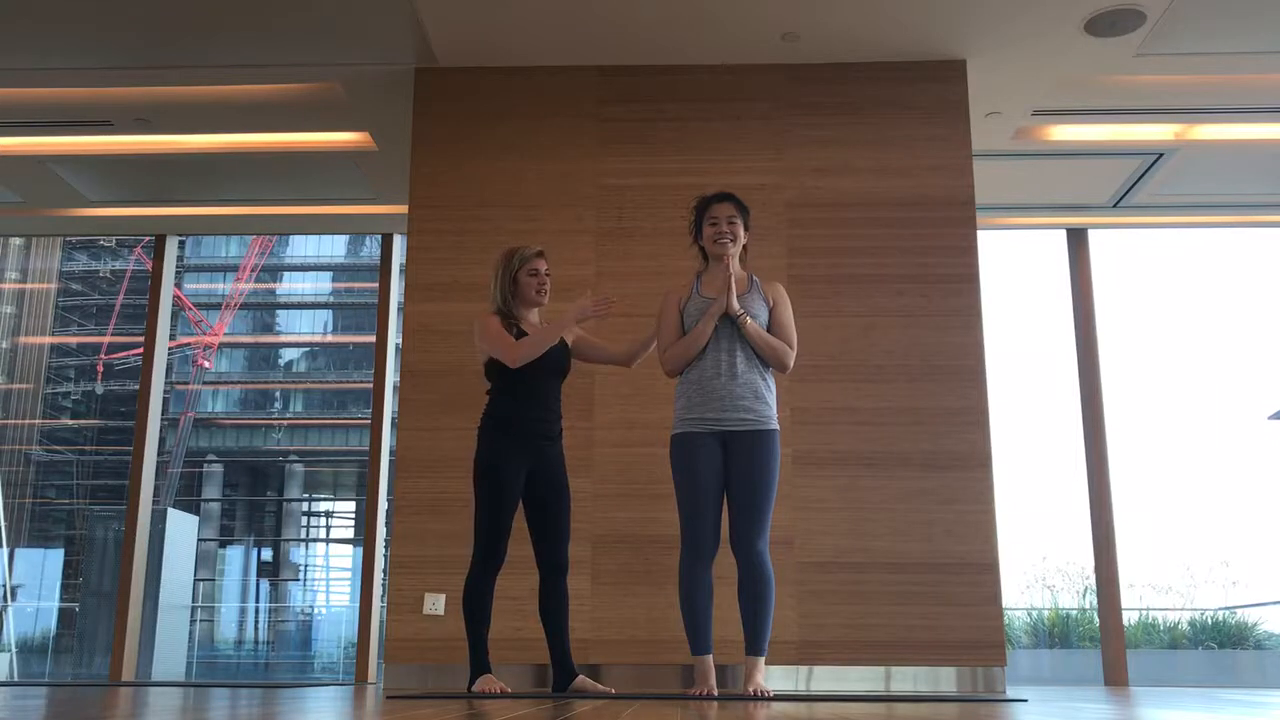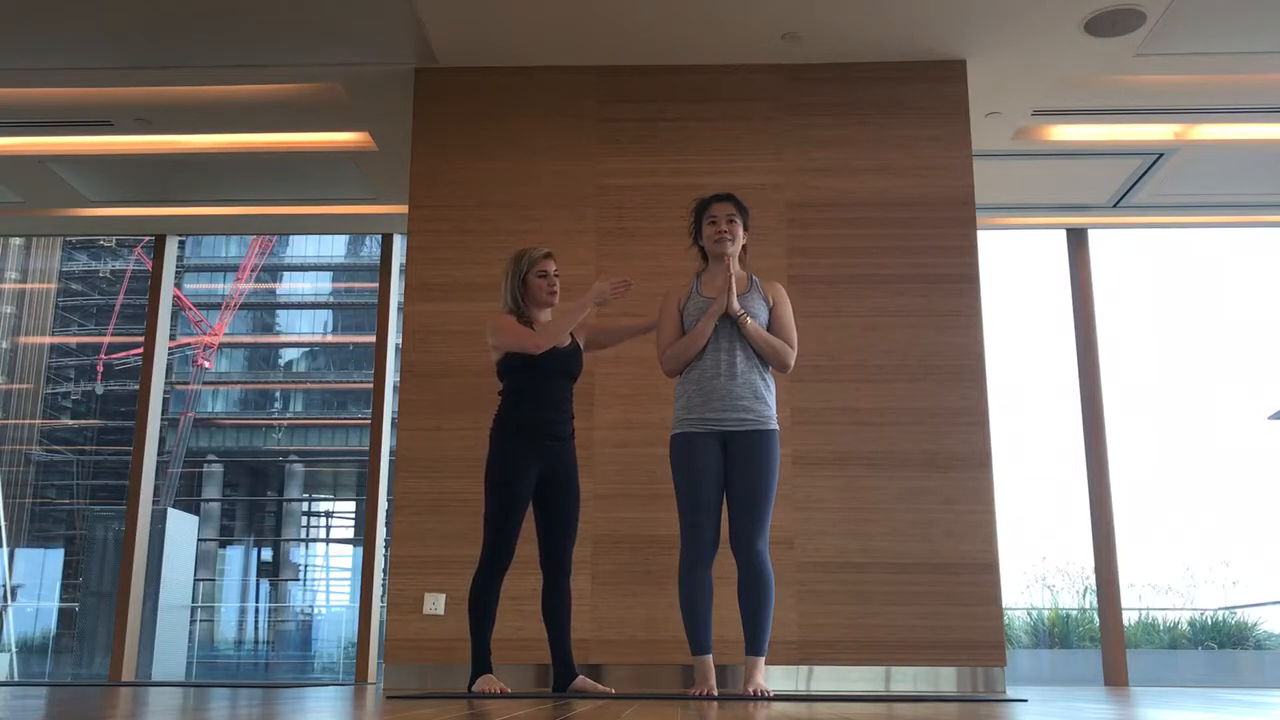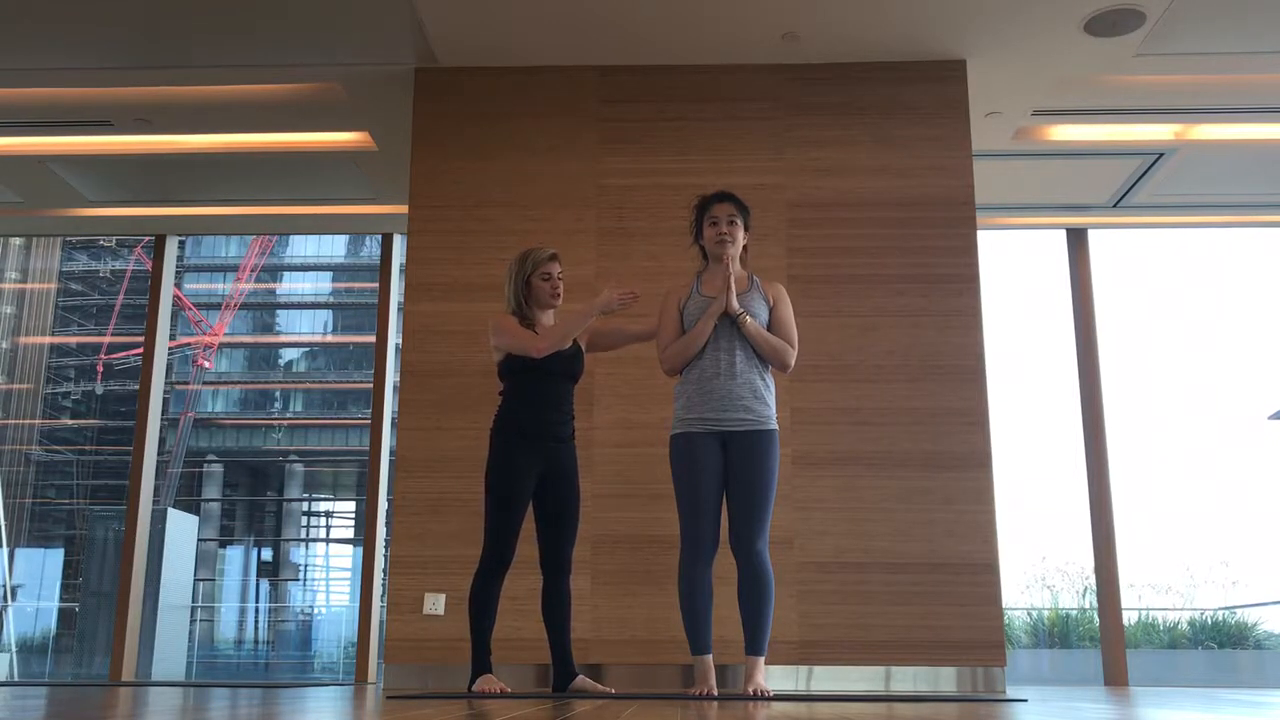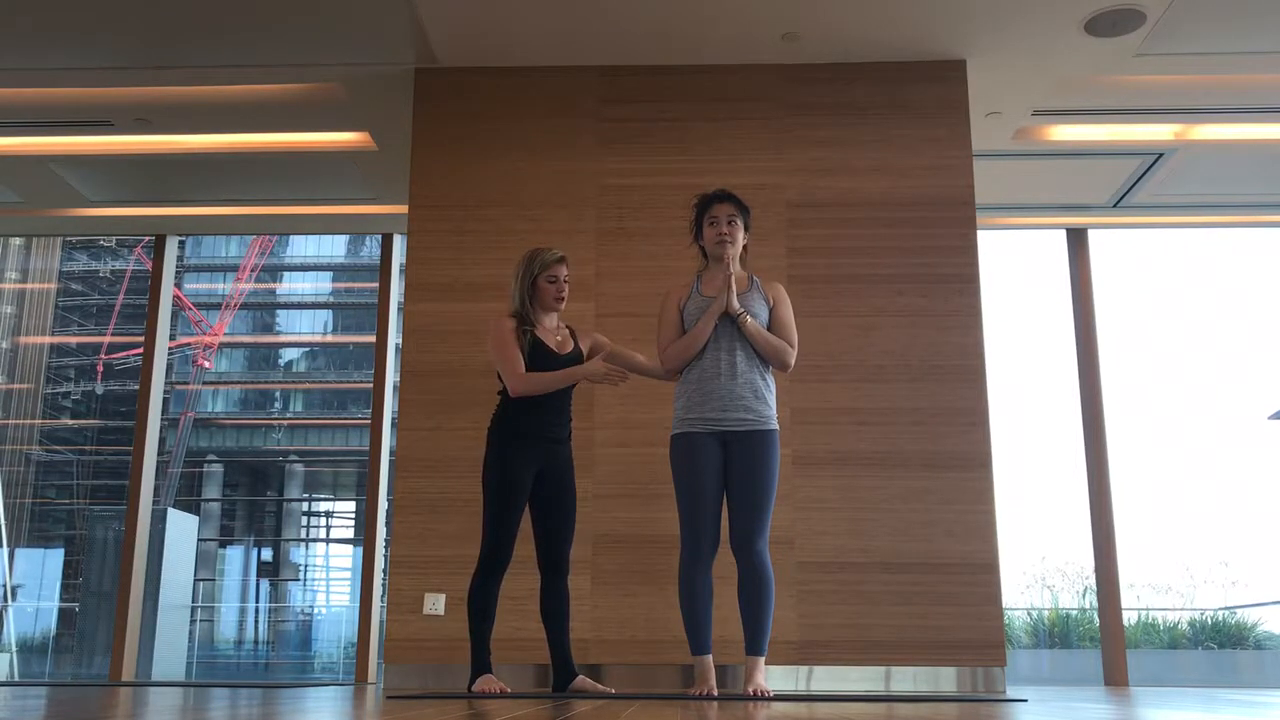
dt=0.7s
person 1, frame 1
left shoulder: (770, 292)
right shoulder: (681, 297)
left elbow: (786, 360)
right elbow: (670, 363)
left wrist: (740, 314)
right wrist: (713, 313)
left hip: (755, 428)
right hip: (695, 430)
left knee: (752, 547)
right knee: (698, 547)
left ankle: (756, 667)
right ankle: (704, 668)
person 1, frame 2
left shoulder: (770, 292)
right shoulder: (680, 297)
left elbow: (787, 359)
right elbow: (669, 363)
left wrist: (739, 314)
right wrist: (713, 313)
left hip: (755, 427)
right hip: (695, 429)
left knee: (752, 547)
right knee: (698, 547)
left ankle: (755, 667)
right ankle: (703, 667)
person 1, frame 3
left shoulder: (770, 293)
right shoulder: (681, 296)
left elbow: (787, 359)
right elbow: (669, 362)
left wrist: (739, 313)
right wrist: (713, 313)
left hip: (755, 428)
right hip: (695, 429)
left knee: (752, 546)
right knee: (698, 546)
left ankle: (756, 667)
right ankle: (703, 668)
person 1, frame 4
left shoulder: (769, 292)
right shoulder: (681, 296)
left elbow: (787, 359)
right elbow: (669, 362)
left wrist: (738, 313)
right wrist: (713, 312)
left hip: (755, 428)
right hip: (695, 430)
left knee: (751, 547)
right knee: (698, 547)
left ankle: (756, 666)
right ankle: (703, 667)
person 2, frame 1
left shoulder: (564, 335)
right shoulder: (491, 325)
left elbow: (624, 358)
right elbow: (517, 356)
right wrist: (573, 317)
left hip: (548, 450)
right hip: (502, 447)
left knee: (555, 562)
right knee: (489, 556)
left ankle: (565, 671)
right ankle: (480, 670)
person 2, frame 2
left shoulder: (578, 332)
right shoulder: (503, 326)
left elbow: (640, 328)
right elbow: (538, 343)
right wrist: (589, 301)
left hip: (560, 451)
right hip: (515, 447)
left knee: (559, 563)
right knee: (497, 556)
left ankle: (565, 671)
right ankle: (481, 670)
person 2, frame 3
left shoulder: (579, 334)
right shoulder: (505, 326)
left elbow: (642, 333)
right elbow: (538, 348)
right wrist: (595, 307)
left hip: (560, 451)
right hip: (515, 447)
left knee: (559, 564)
right knee: (497, 557)
left ankle: (565, 671)
right ankle: (481, 669)
person 2, frame 4
left shoulder: (582, 339)
right shoulder: (508, 328)
left elbow: (645, 365)
right elbow: (517, 384)
right wrist: (583, 372)
left hip: (557, 454)
right hip: (512, 448)
left knee: (557, 564)
right knee: (496, 556)
left ankle: (565, 671)
right ankle: (480, 670)
